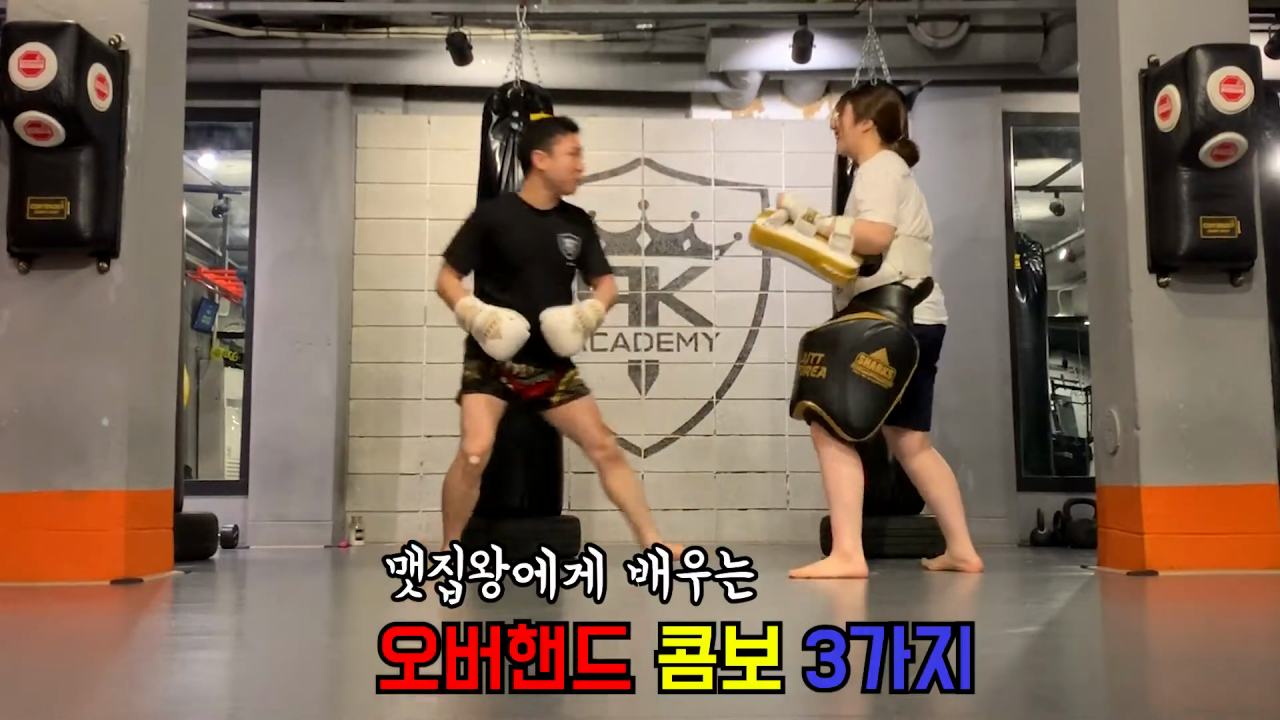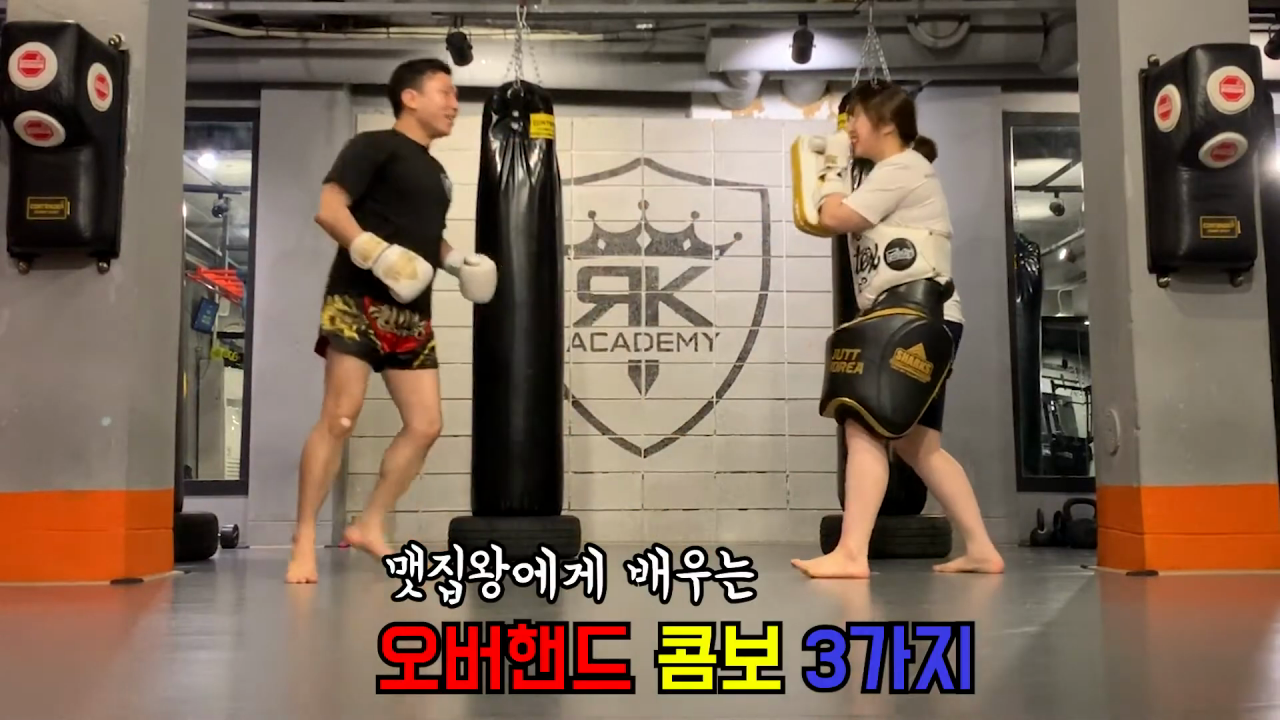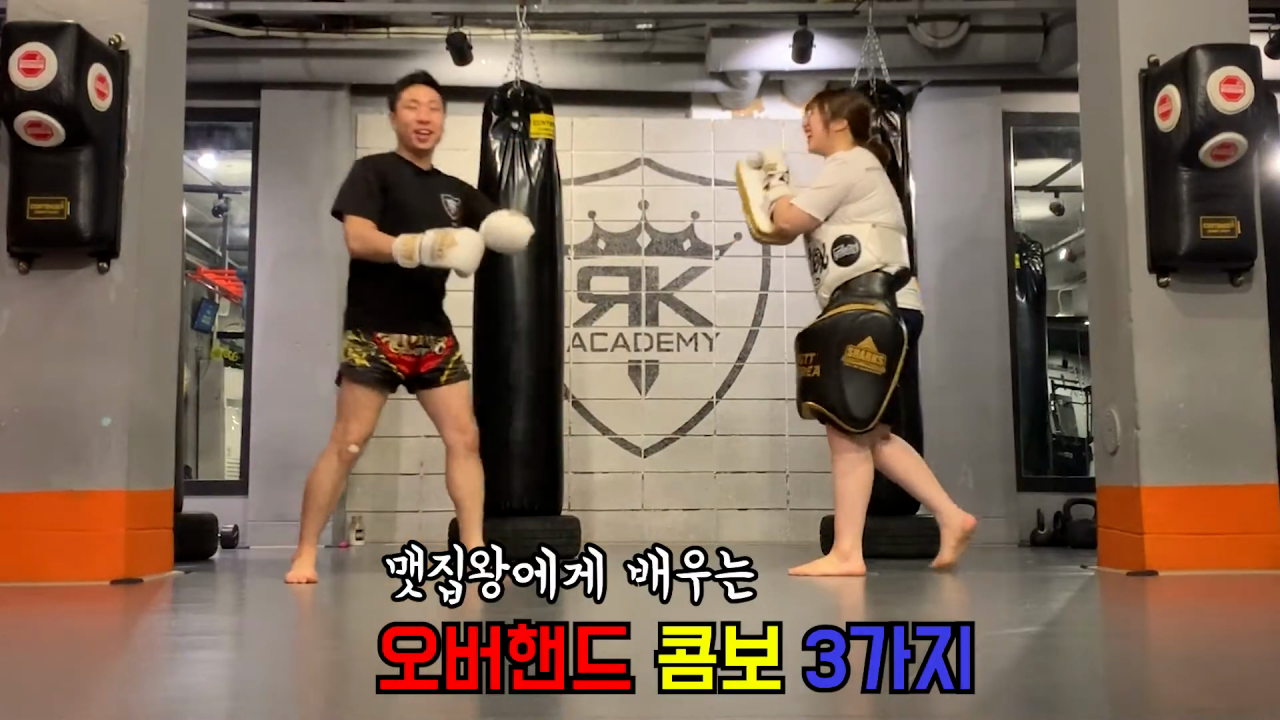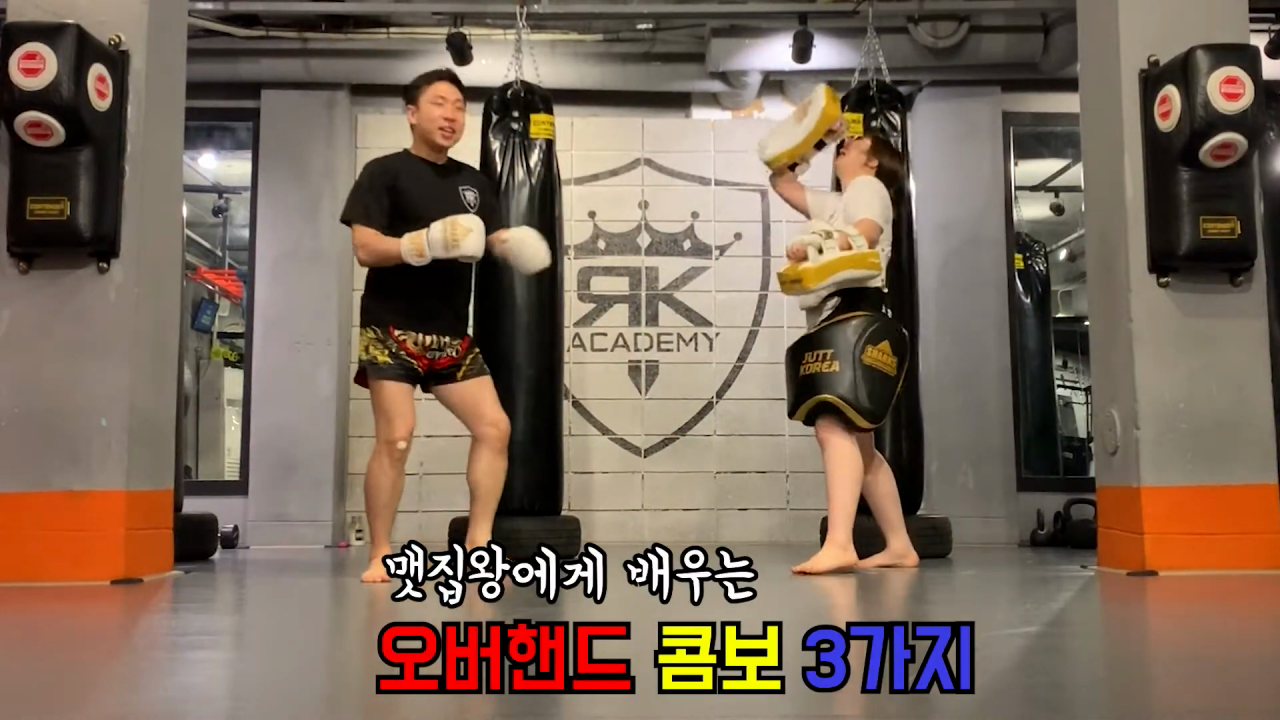
dt=0.7s
person 1, frame 1
left shoulder: (576, 223)
right shoulder: (493, 216)
left elbow: (604, 286)
right elbow: (447, 279)
left wrist: (584, 316)
right wrist: (478, 315)
left hip: (553, 363)
right hip: (493, 358)
left knee: (604, 448)
right knee: (473, 454)
left ankle: (652, 544)
right ankle: (449, 549)
person 1, frame 2
left shoulder: (434, 169)
right shoulder: (374, 146)
right elbow: (328, 210)
left wrist: (459, 261)
right wrist: (381, 255)
left hip: (412, 315)
right hip: (359, 303)
left knee: (425, 426)
right knee: (339, 418)
left ankle: (369, 525)
right ankle: (304, 542)
person 1, frame 3
left shoulder: (455, 190)
right shoulder: (373, 171)
left elbow: (510, 235)
right elbow: (358, 238)
left wrist: (514, 232)
right wrist: (425, 248)
left hip: (433, 335)
right hip: (375, 332)
left knee: (464, 438)
right knee: (348, 443)
left ankle: (474, 552)
right ankle: (305, 553)
person 1, frame 4
left shoulder: (473, 181)
right shoulder: (385, 172)
left elbow: (502, 238)
right elbow: (365, 249)
left wrist: (522, 247)
right wrist: (429, 242)
left hip: (451, 336)
right hip: (392, 331)
left knee: (495, 428)
right knee: (395, 439)
left ankle: (478, 545)
right ankle: (378, 555)
person 2, frame 1
left shoulder: (879, 168)
right shoulder: (885, 169)
left elbow: (875, 238)
right hip: (914, 322)
left knee: (830, 427)
right knee: (910, 443)
left ankle: (847, 554)
right ankle: (961, 549)
person 2, frame 2
left shoulder: (902, 171)
right shoulder: (900, 174)
left elbow: (835, 217)
left wrist: (832, 168)
left knee: (864, 429)
right knee: (916, 442)
left ankle: (851, 553)
right ankle: (981, 549)
person 2, frame 3
left shoulder: (848, 166)
right shoulder: (860, 171)
left elbow: (788, 223)
left wrist: (772, 184)
right wrist: (827, 329)
left hip: (872, 312)
right hip: (878, 313)
left knee: (846, 430)
right knee: (870, 433)
left ankle: (846, 553)
right ankle: (951, 518)
person 2, frame 4
left shoulder: (868, 187)
right shoulder: (837, 202)
left elbow: (865, 236)
right elbow: (785, 185)
left wrist: (814, 245)
left knee: (834, 428)
right knee: (856, 440)
left ankle: (839, 544)
right ankle: (899, 546)
